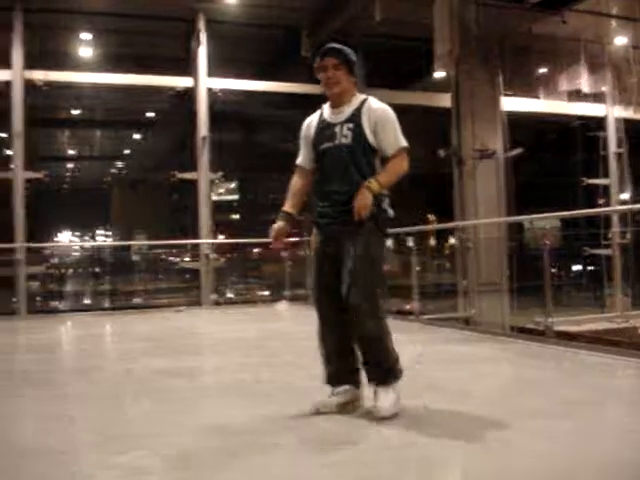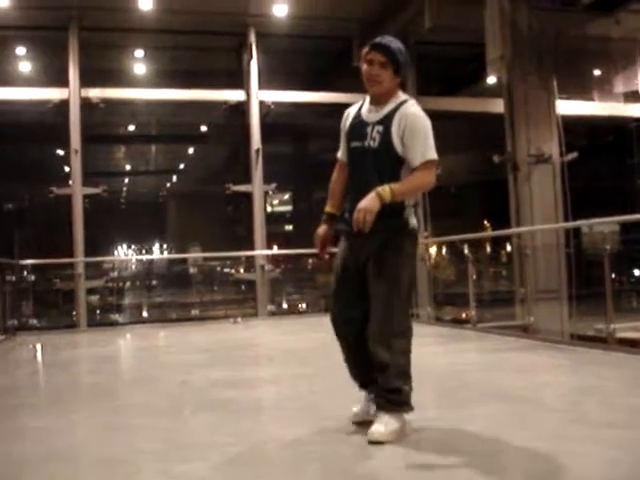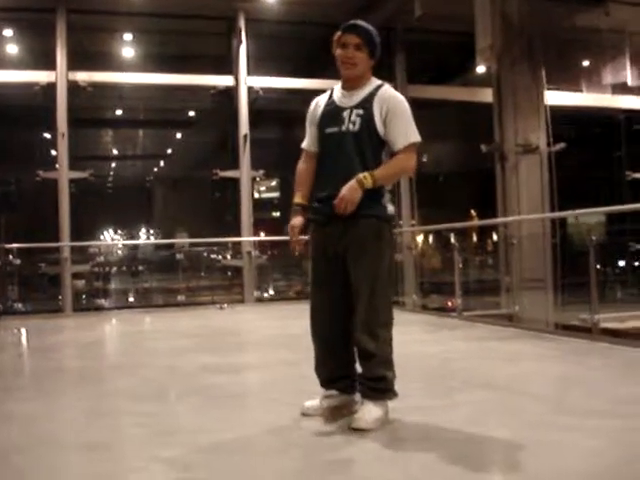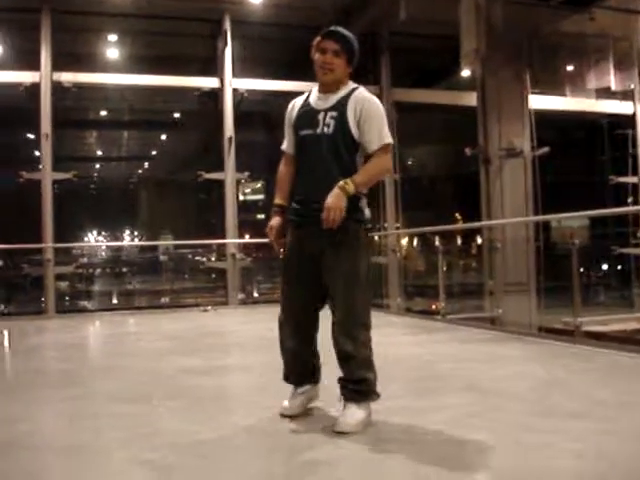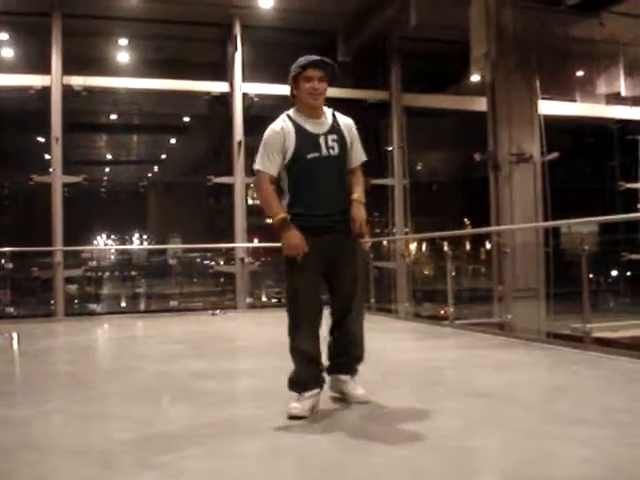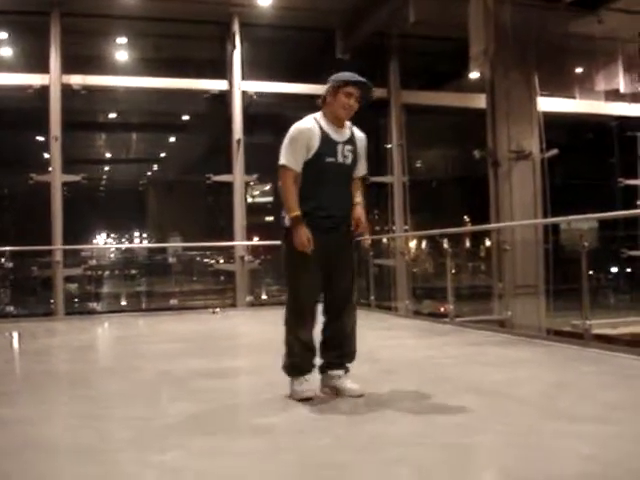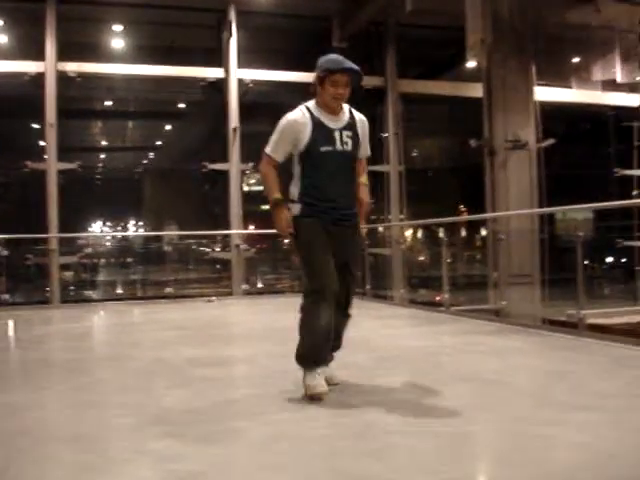
dt=0.7s
person 1, frame 1
left shoulder: (375, 112)
right shoulder: (312, 124)
left elbow: (400, 161)
right elbow: (303, 174)
left wrist: (370, 188)
right wrist: (286, 216)
left hip: (364, 221)
right hip: (326, 225)
left knee: (361, 299)
right knee: (329, 308)
left ankle: (385, 379)
right ankle: (345, 384)
person 1, frame 2
left shoulder: (410, 116)
right shoulder: (351, 116)
left elbow: (426, 176)
left wrist: (380, 195)
right wrist: (330, 218)
left hip: (393, 232)
right hip: (353, 232)
left knee: (388, 322)
right knee: (345, 315)
left ankle: (392, 407)
right ankle: (375, 391)
person 1, frame 3
left shoulder: (387, 100)
right shoulder: (320, 104)
left elbow: (408, 159)
right elbow: (308, 160)
left wrist: (362, 182)
right wrist: (299, 209)
left hip: (369, 219)
right hip: (324, 221)
left knee: (370, 311)
right knee: (326, 311)
left ankle: (375, 395)
right ankle: (339, 388)
person 1, frame 4
left shoulder: (363, 103)
right shoulder: (297, 107)
left elbow: (382, 160)
left wrist: (344, 189)
right wrist: (279, 210)
left hip: (342, 223)
right hip: (299, 224)
left knee: (350, 313)
right knee: (295, 311)
left ankle: (358, 397)
right ankle: (303, 383)
person 1, frame 5
left shoulder: (345, 125)
right shoulder: (280, 130)
right elbow: (263, 183)
left wrist: (357, 202)
right wrist: (284, 225)
left hip: (343, 233)
right hip: (303, 235)
left knee: (348, 307)
right knee: (303, 314)
left ankle: (343, 374)
right ankle: (307, 388)
person 1, frame 6
left shoulder: (358, 139)
right shoulder: (304, 130)
right elbow: (287, 179)
left wrist: (358, 205)
right wrist: (297, 222)
left hip: (342, 233)
right hip: (306, 231)
left knee: (342, 302)
right knee: (302, 304)
left ankle: (335, 370)
right ankle: (300, 374)
person 1, frame 7
left shoulder: (359, 121)
right shoulder: (297, 121)
right elbow: (267, 162)
left wrist: (362, 187)
right wrist: (279, 204)
left hip: (347, 222)
right hip: (309, 219)
left knee: (343, 294)
right knee: (322, 289)
left ankle: (321, 359)
right ankle: (312, 365)
